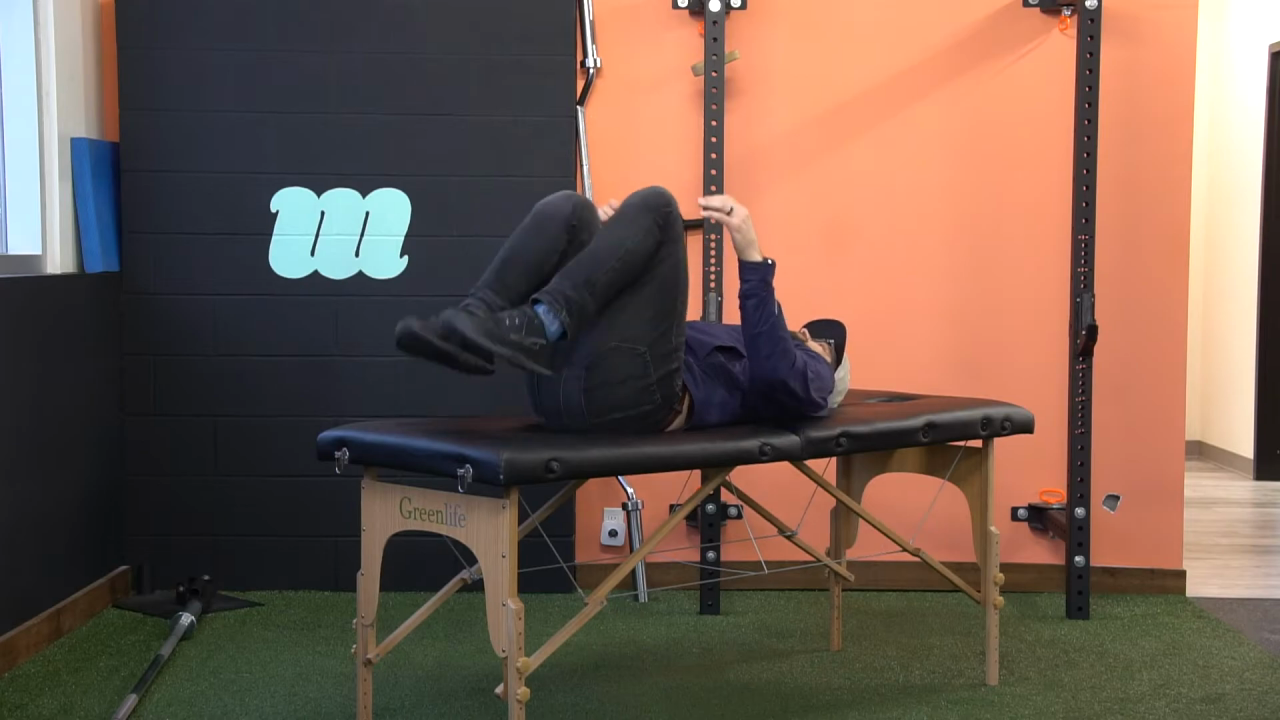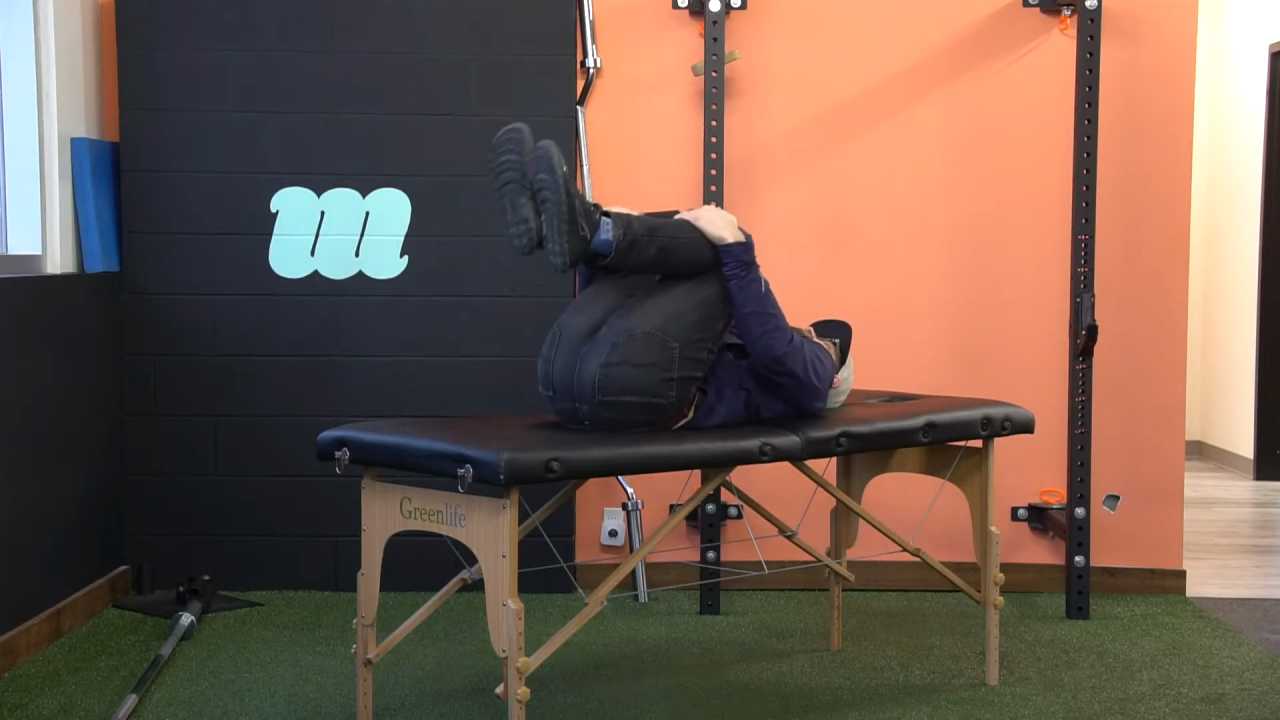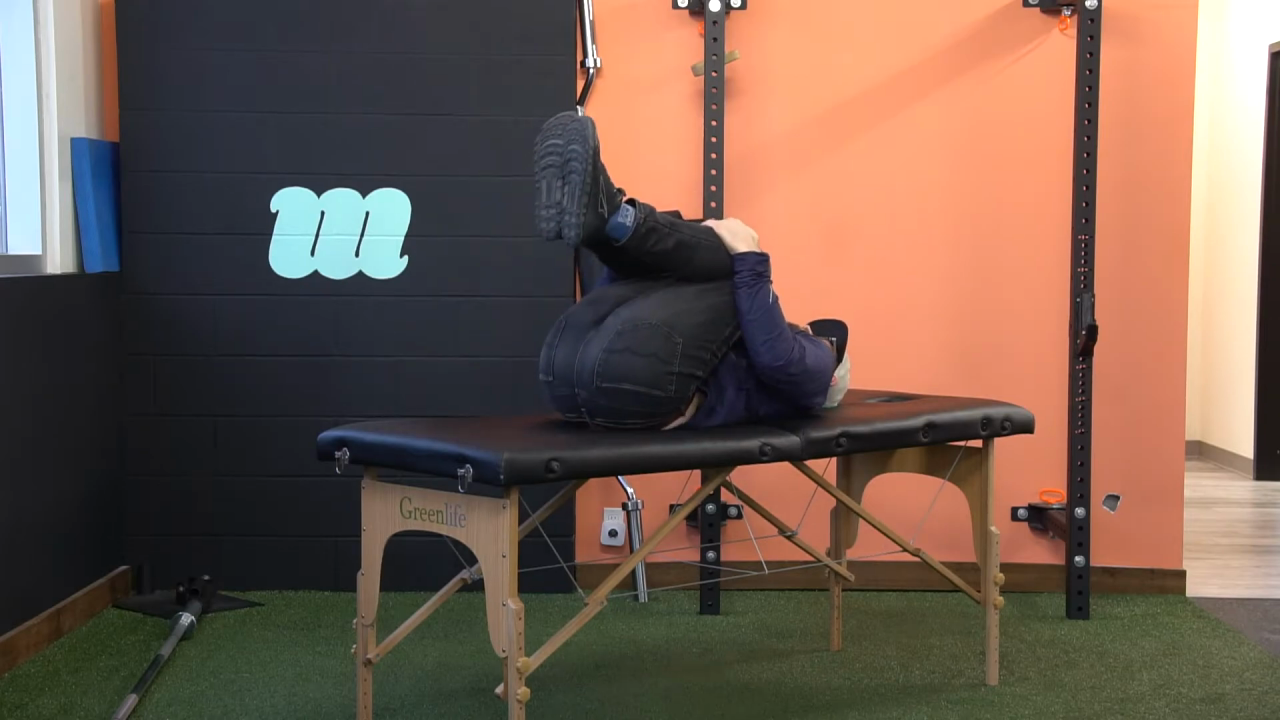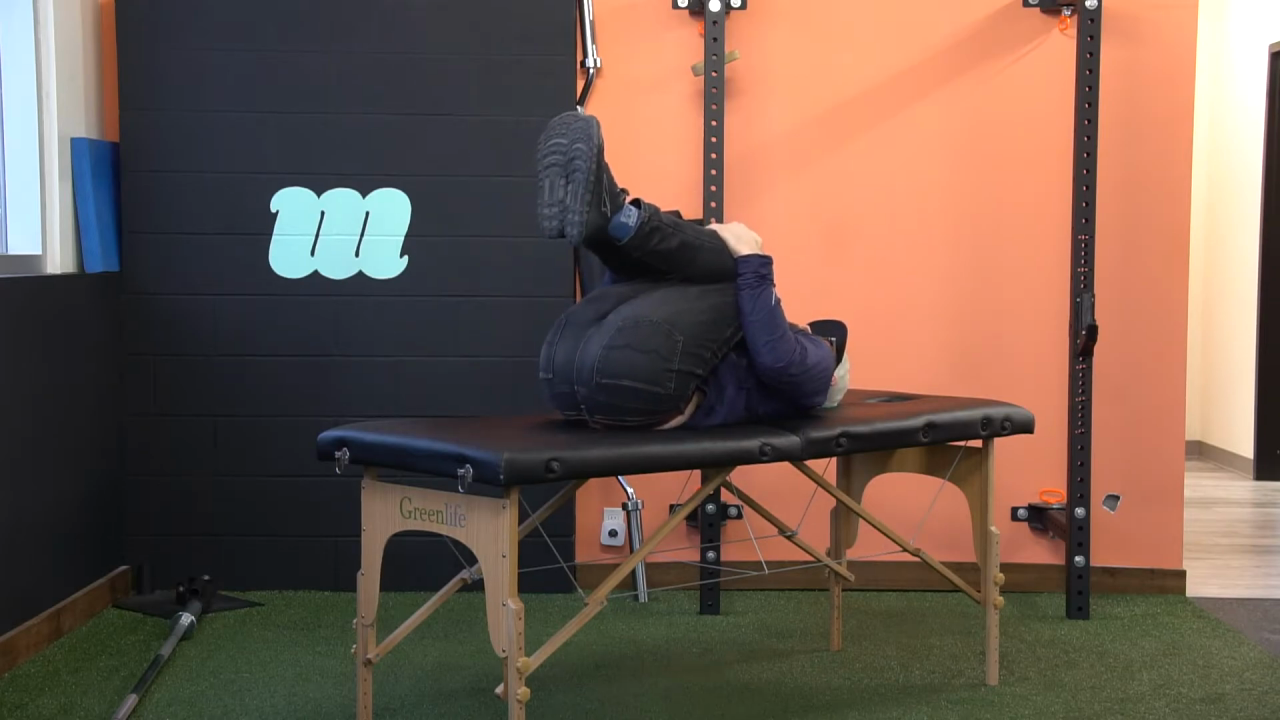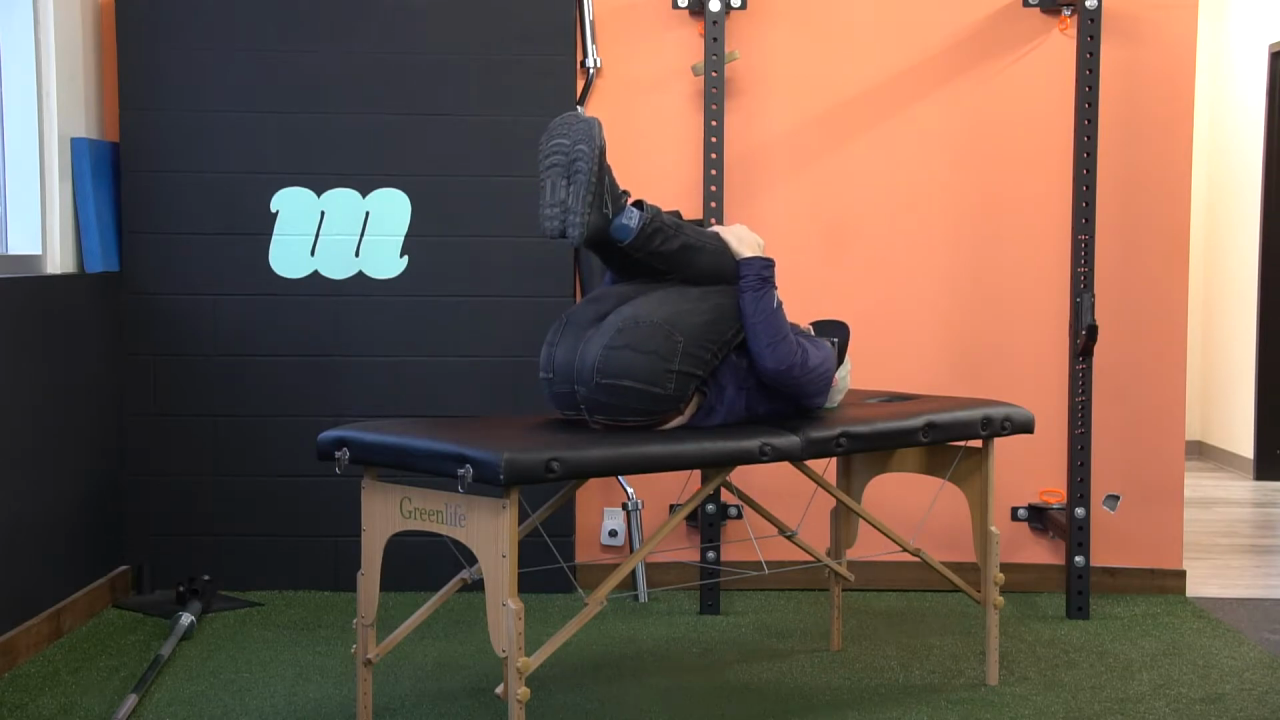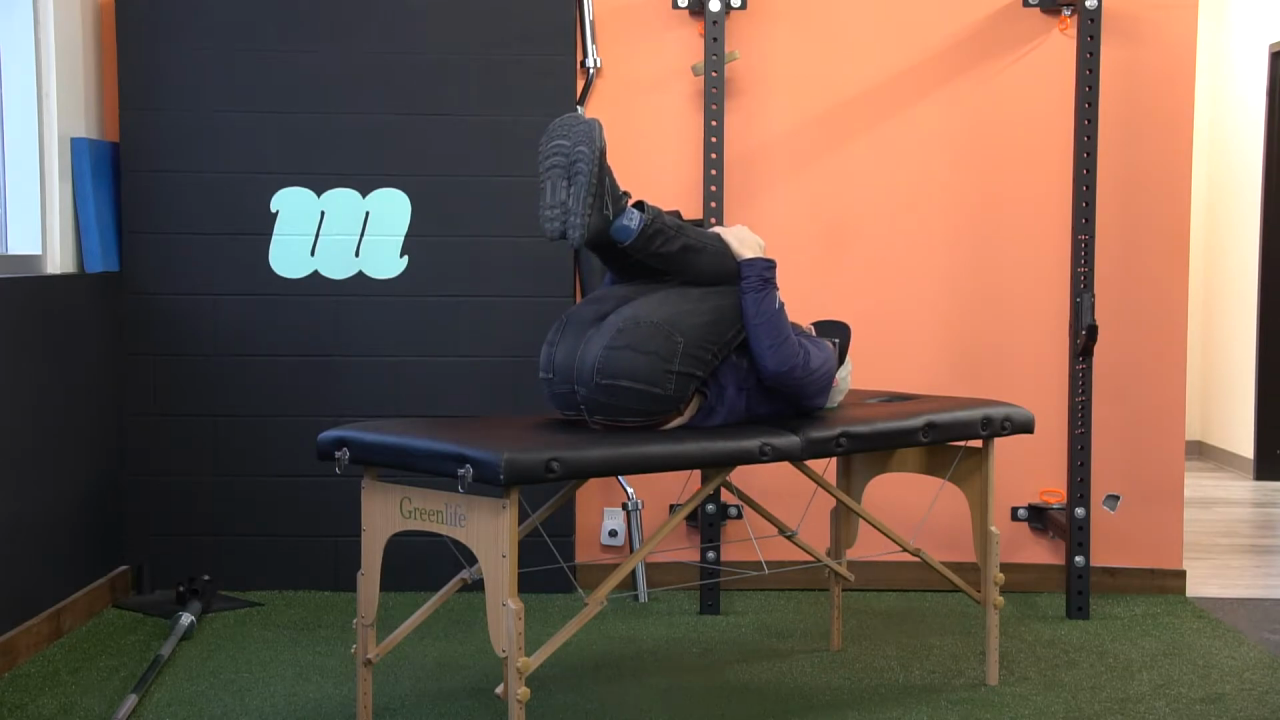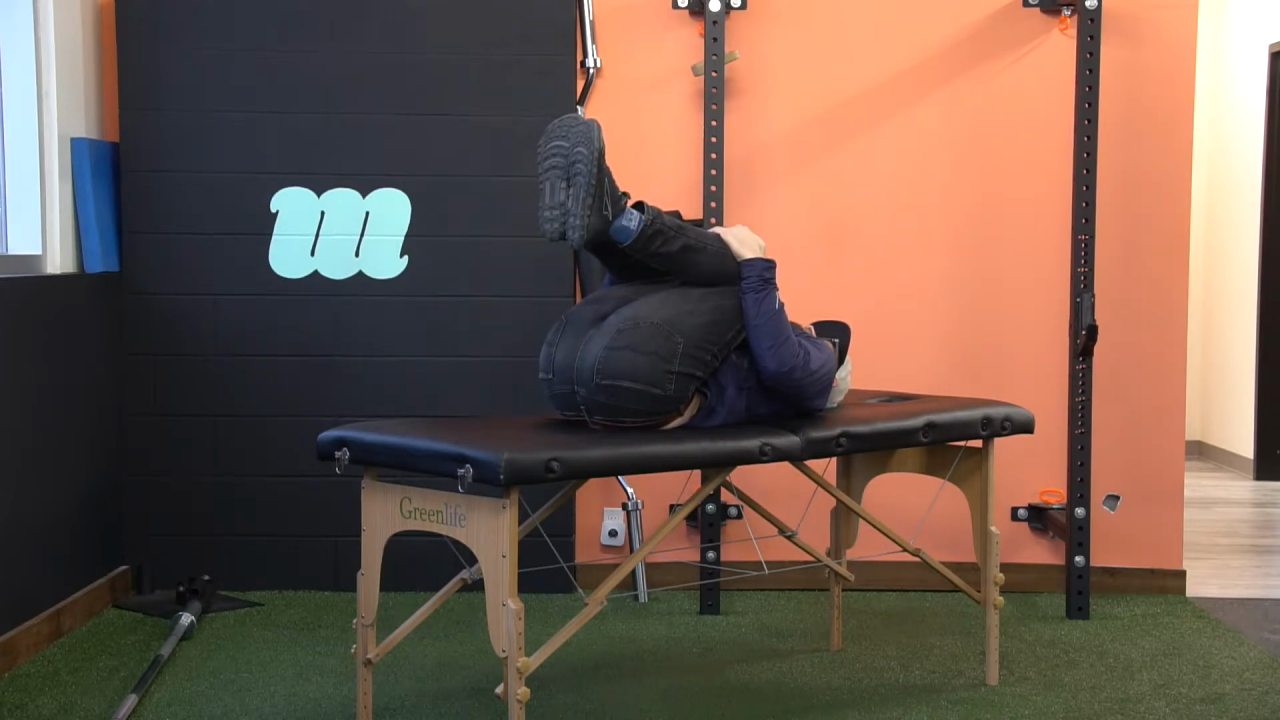
dt=0.5s
person 1, frame 1
left shoulder: (806, 382)
right shoulder: (728, 346)
left elbow: (775, 367)
left wrist: (753, 258)
right wrist: (598, 238)
left hip: (632, 395)
right hip: (565, 384)
left knee: (652, 203)
right knee: (567, 207)
left ankle: (534, 328)
right ankle: (466, 333)
person 1, frame 2
left shoulder: (806, 380)
right shoulder: (730, 338)
left elbow: (772, 343)
left wrist: (733, 244)
left hip: (639, 386)
left knee: (728, 250)
left ankle: (589, 230)
right ankle: (554, 224)
person 1, frame 3
left shoulder: (812, 366)
right shoulder: (735, 352)
left elbow: (775, 358)
left wrist: (749, 259)
left hip: (639, 383)
left knee: (737, 262)
left ankle: (606, 212)
right ankle: (600, 216)
person 1, frame 4
left shoulder: (813, 364)
right shoulder: (733, 347)
left elbow: (776, 359)
left wrist: (751, 262)
left knee: (739, 267)
left ankle: (611, 213)
right ankle: (602, 213)
person 1, frame 5
left shoulder: (814, 364)
right shoulder: (735, 349)
left elbow: (778, 361)
left wrist: (753, 263)
left hip: (642, 380)
left knee: (739, 268)
left ankle: (612, 213)
right ankle: (605, 215)
person 1, frame 6
left shoulder: (816, 363)
right shoulder: (737, 349)
left elbow: (779, 363)
left wrist: (755, 265)
left knee: (741, 270)
left ankle: (615, 217)
right ankle: (605, 215)
person 1, frame 7
left shoulder: (815, 365)
right shoulder: (737, 350)
left elbow: (780, 364)
left wrist: (755, 265)
left knee: (741, 270)
left ankle: (611, 215)
right ankle: (603, 217)
